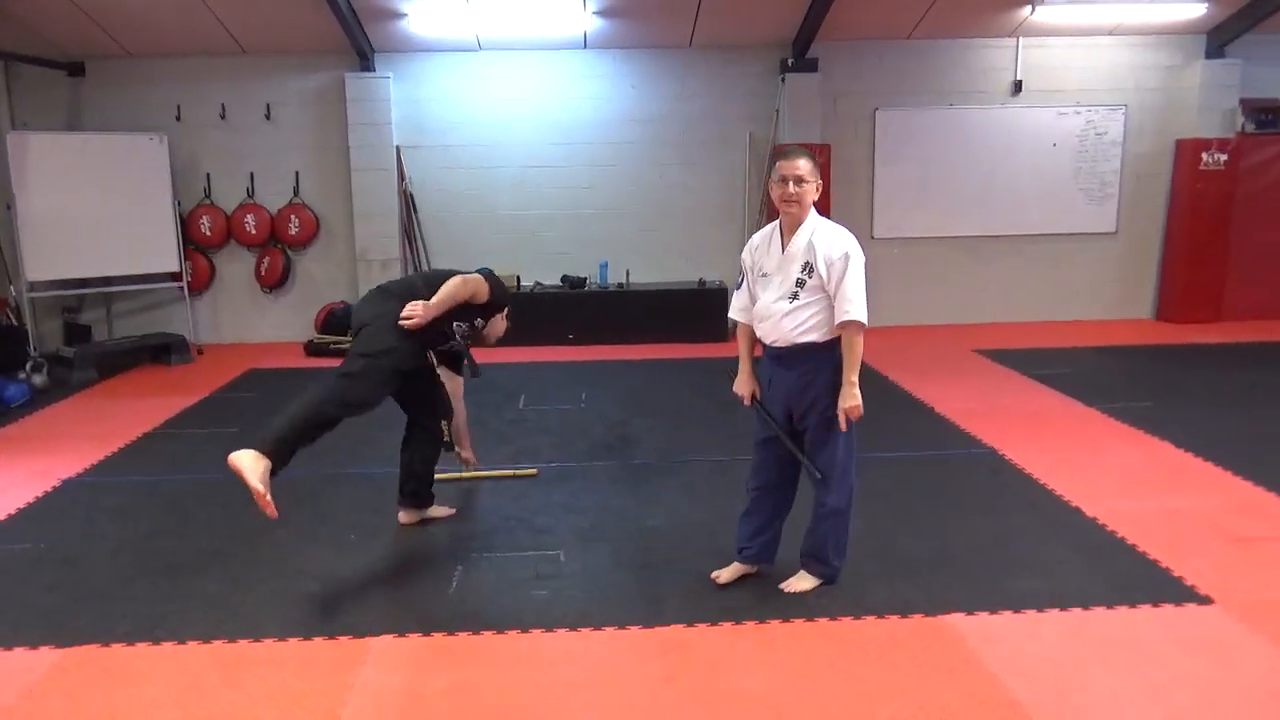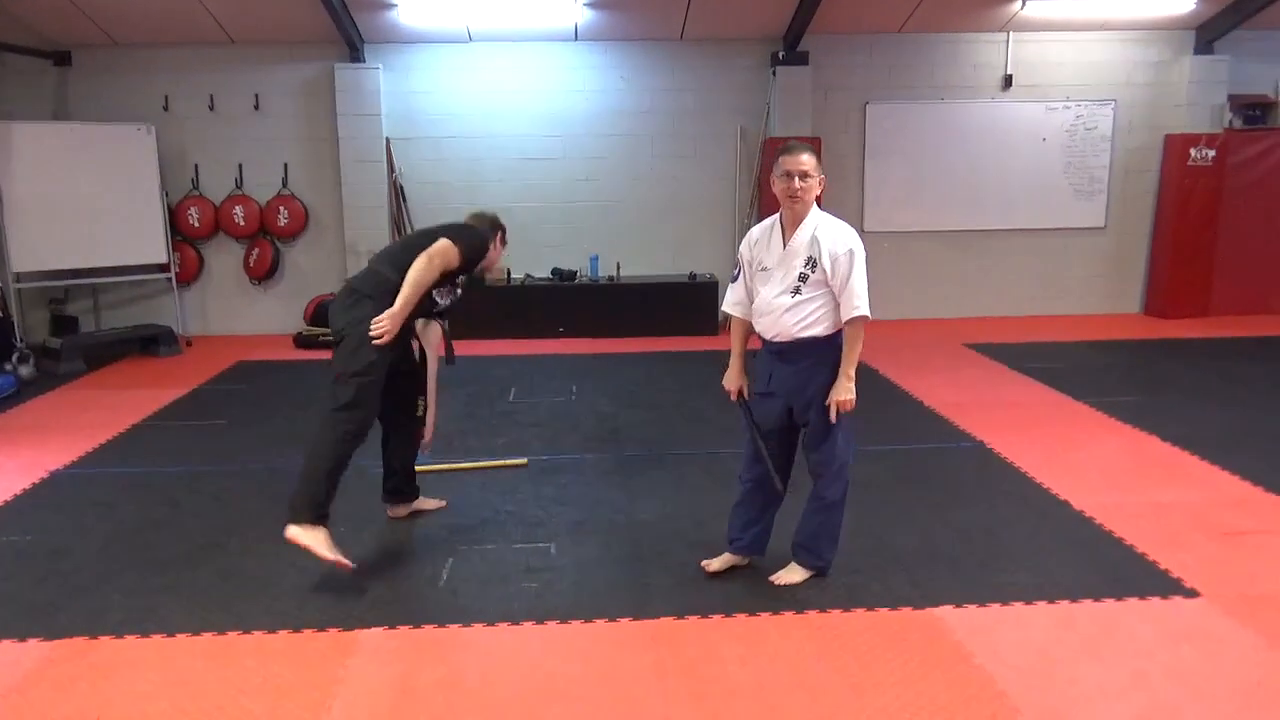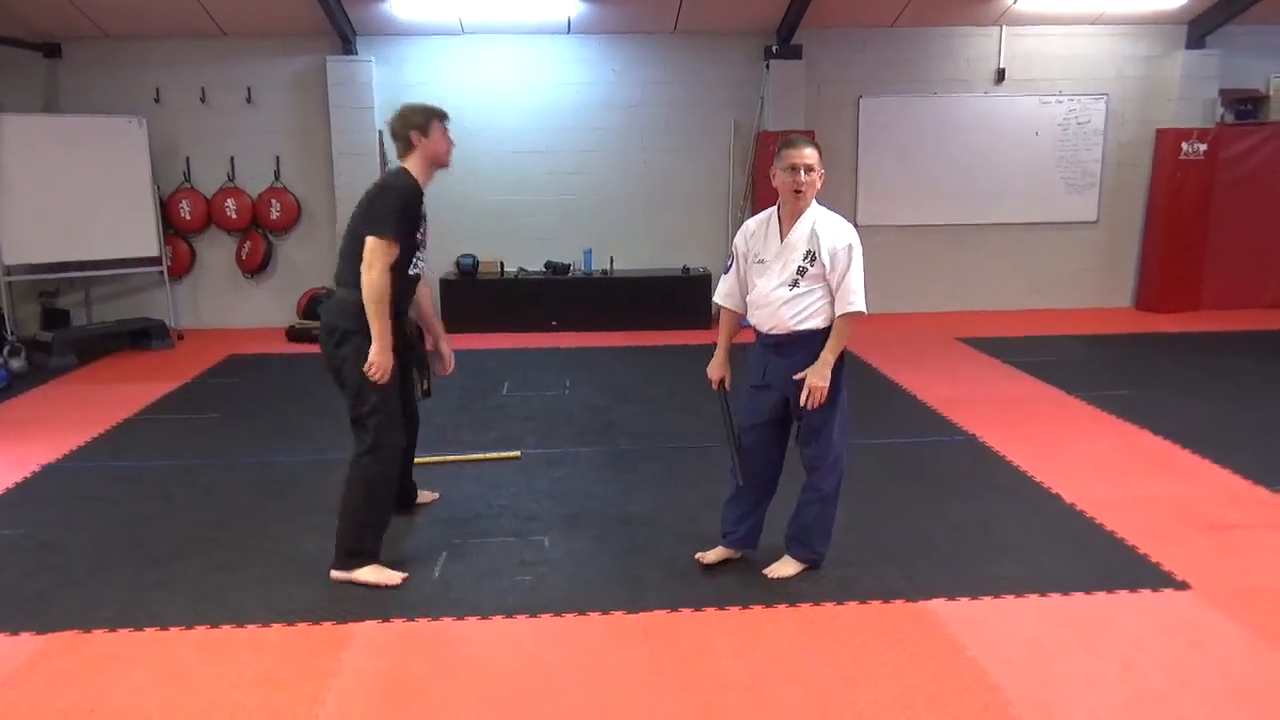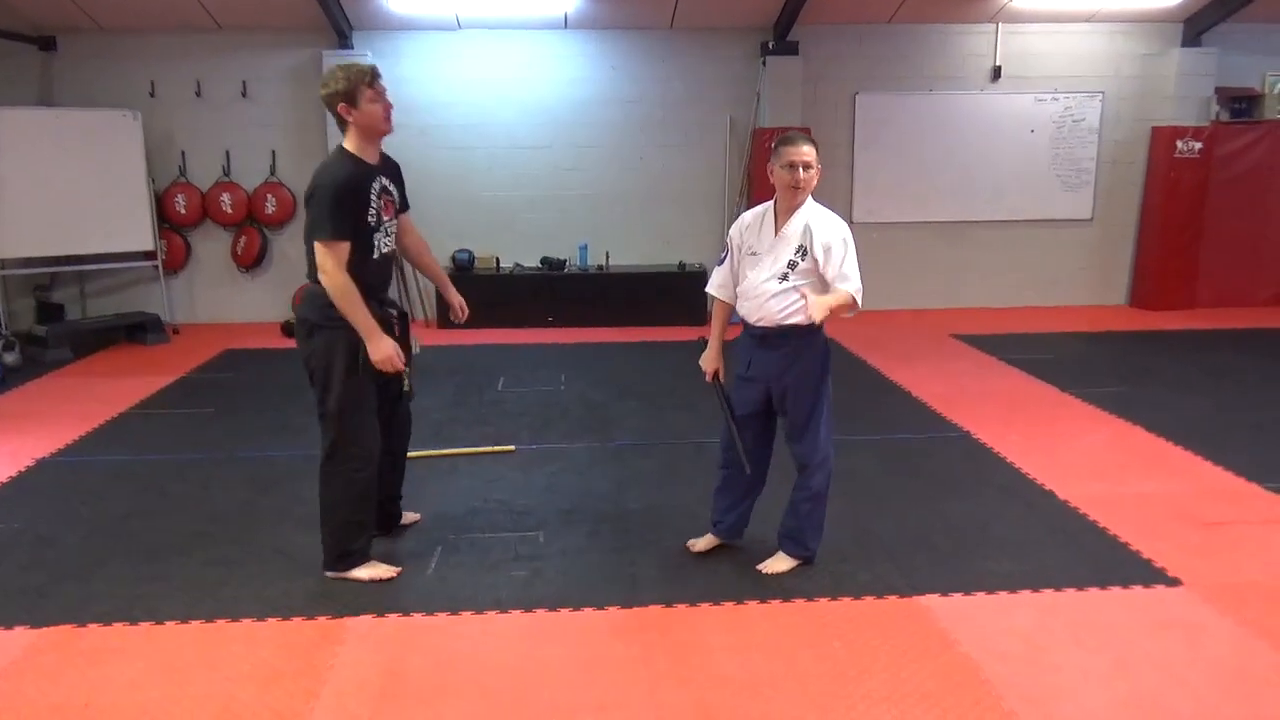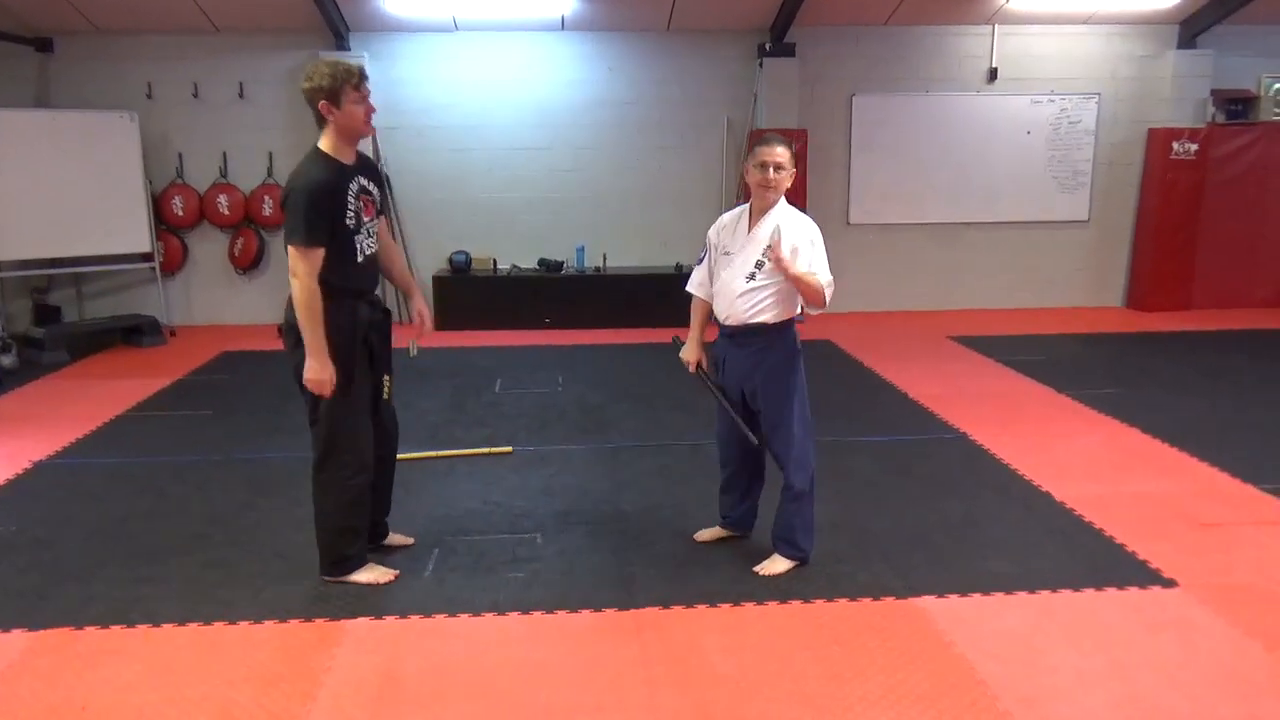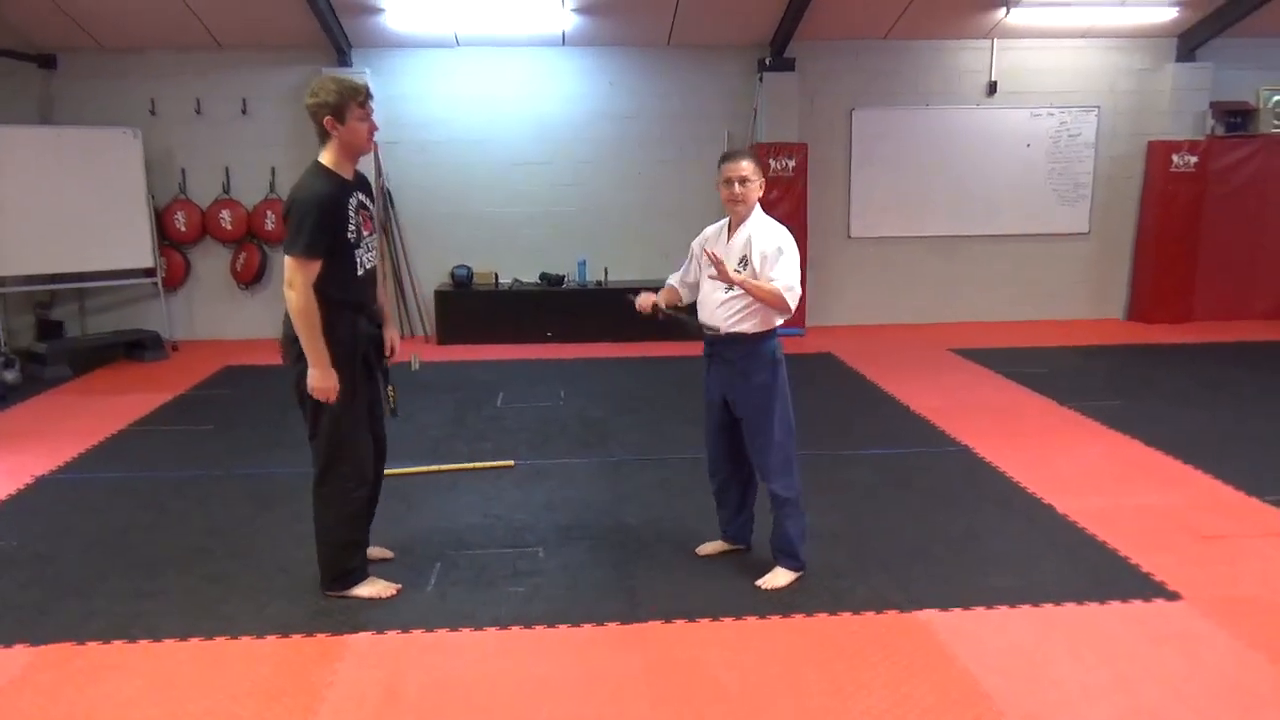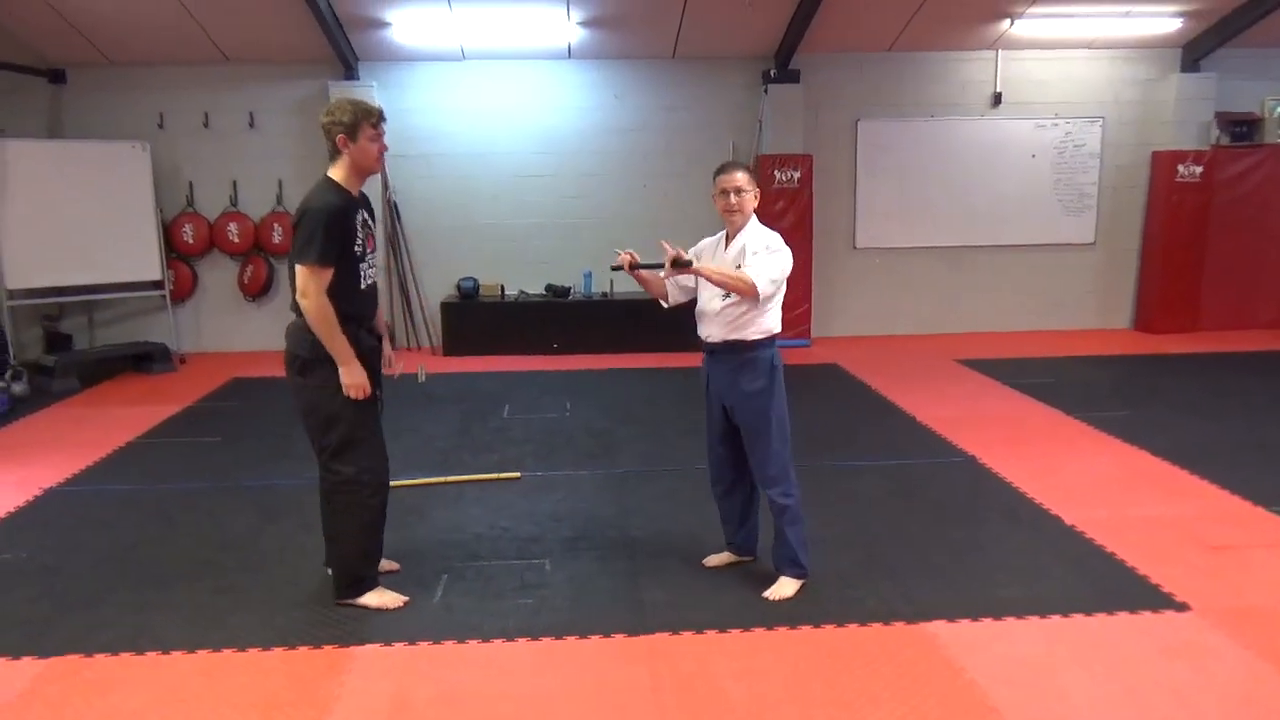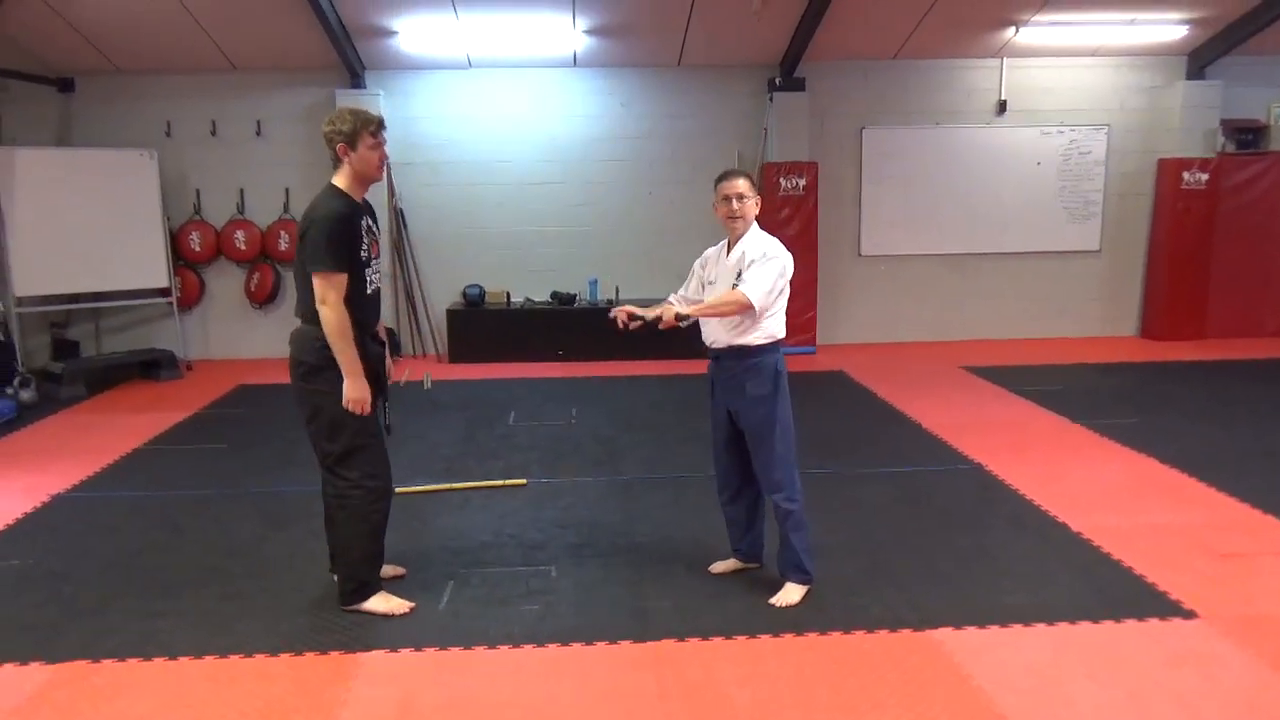
dt=0.3s
person 1, frame 1
left shoulder: (456, 341)
right shoulder: (494, 293)
left elbow: (453, 395)
right elbow: (465, 283)
left wrist: (463, 447)
right wrist: (434, 307)
right hip: (391, 319)
left knee: (434, 412)
right knee: (350, 390)
left ankle: (415, 502)
right ankle: (259, 457)
person 1, frame 2
left shoulder: (453, 281)
right shoulder: (478, 238)
left elbow: (428, 336)
right elbow: (431, 259)
left wrist: (427, 405)
right wrist: (399, 312)
right hip: (365, 312)
left knee: (407, 408)
right knee: (352, 411)
left ankle: (401, 497)
right ankle: (306, 520)
person 1, frame 3
left shoulder: (408, 196)
right shoulder: (398, 191)
left elbow: (412, 282)
right elbow: (373, 268)
left wrist: (438, 338)
right wrist: (381, 343)
left hip: (381, 329)
right hip: (358, 328)
left knee: (402, 416)
right knee: (380, 435)
left ankle: (398, 494)
right ankle: (352, 559)
person 1, frame 4
left shoulder: (387, 168)
right shoulder: (335, 180)
left elbow: (405, 235)
right elbow: (330, 270)
left wrist: (446, 287)
right wrist: (374, 336)
left hip: (374, 312)
right hip: (337, 327)
left knee: (394, 421)
right knee: (352, 440)
left ankle: (384, 513)
right ankle: (345, 557)
person 1, frame 5
left shoulder: (366, 168)
right shoulder: (312, 182)
right elbow: (302, 276)
left wrist: (414, 294)
right wrist: (316, 356)
left hip: (364, 320)
right hip: (326, 329)
left knee: (381, 431)
right knee: (343, 446)
left ankle: (371, 529)
right ankle: (342, 561)
person 1, frame 6
left shoulder: (359, 184)
right shoulder: (314, 196)
right elbow: (297, 286)
left wrist: (386, 321)
right wrist: (316, 364)
left hip: (358, 335)
right hip: (327, 341)
left knee: (370, 449)
right knee: (344, 460)
left ankle: (352, 543)
right ankle: (342, 575)
person 1, frame 7
left shoulder: (359, 202)
right shoulder: (324, 208)
right elbow: (309, 294)
left wrist: (381, 340)
right wrist: (347, 363)
left hip: (354, 346)
right hip: (326, 357)
left knee: (359, 458)
right knee: (360, 467)
left ankle: (351, 556)
right ankle: (354, 582)
person 1, frame 8
left shoulder: (360, 209)
right shoulder: (329, 215)
right elbow: (328, 303)
left wrist: (379, 350)
right wrist: (352, 375)
left hip: (353, 355)
right hip: (329, 362)
left knee: (351, 465)
right knee: (363, 472)
left ankle: (356, 561)
right ankle: (358, 588)
person 2, frame 1
left shoulder: (836, 243)
right shoulder: (758, 245)
left elbow: (852, 320)
right elbow: (746, 314)
left wrist: (849, 385)
right wrist: (745, 370)
left hip: (821, 367)
right hip: (775, 367)
left knee: (829, 472)
right knee: (767, 468)
left ankle: (820, 564)
right ankle: (751, 555)
person 2, frame 2
left shoulder: (838, 239)
right shoulder: (757, 239)
left elbow: (855, 314)
right elbow: (741, 307)
left wrist: (847, 379)
right wrist: (735, 365)
left hip: (821, 364)
right hip: (772, 362)
left knee: (827, 466)
right knee: (759, 459)
left ankle: (811, 557)
right ankle: (742, 547)
person 2, frame 3
left shoulder: (836, 233)
right shoulder: (752, 231)
left elbow: (849, 308)
right elbow: (732, 298)
left wrist: (824, 366)
right wrist: (721, 356)
left hip: (814, 355)
right hip: (765, 354)
left knee: (821, 459)
right knee: (752, 451)
left ankle: (804, 549)
right ankle: (735, 539)
person 2, frame 4
left shoulder: (829, 229)
right shoulder: (747, 224)
left elbow: (851, 297)
right elbow: (724, 288)
left wrist: (827, 302)
right wrist: (713, 347)
left hip: (801, 349)
right hip: (752, 346)
left knee: (810, 452)
right knee: (740, 441)
left ankle: (797, 545)
right ankle: (726, 525)
person 2, frame 5
left shoulder: (798, 228)
right shoulder: (725, 225)
left elbow: (819, 301)
right elbow: (704, 286)
left wrist: (791, 273)
right wrist: (694, 340)
left hip: (773, 348)
right hip: (729, 346)
left knee: (790, 449)
right knee: (733, 443)
left ankle: (792, 546)
right ankle: (734, 520)
person 2, frame 6
left shoulder: (775, 237)
right shoulder: (708, 238)
left elbow: (784, 302)
right elbow: (683, 289)
left wrist: (735, 277)
right wrist: (657, 296)
left hip: (756, 357)
right hip: (717, 355)
left knee: (773, 458)
right knee: (723, 454)
left ankle: (789, 558)
right ankle: (734, 533)
person 2, frame 7
left shoulder: (770, 245)
right shoulder: (706, 248)
left elbow: (751, 286)
right elbow: (668, 291)
left wrist: (695, 268)
right wrist: (637, 271)
left hip: (756, 364)
right hip: (717, 363)
left knee: (773, 468)
right knee: (725, 464)
left ankle: (793, 567)
right ankle: (740, 544)
person 2, frame 8
left shoulder: (769, 251)
right shoulder: (711, 256)
left elbow: (745, 302)
right elbow: (679, 305)
left wrist: (687, 309)
right wrist: (640, 314)
left hip: (759, 369)
right hip: (722, 369)
left knee: (777, 473)
right knee: (731, 469)
left ankle: (798, 573)
right ankle: (746, 551)
